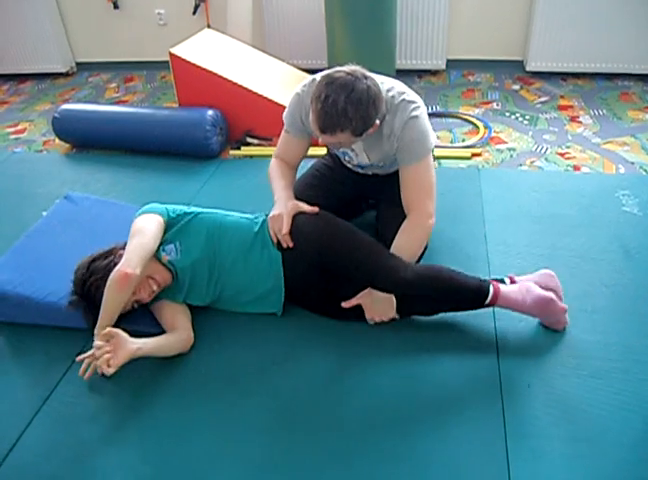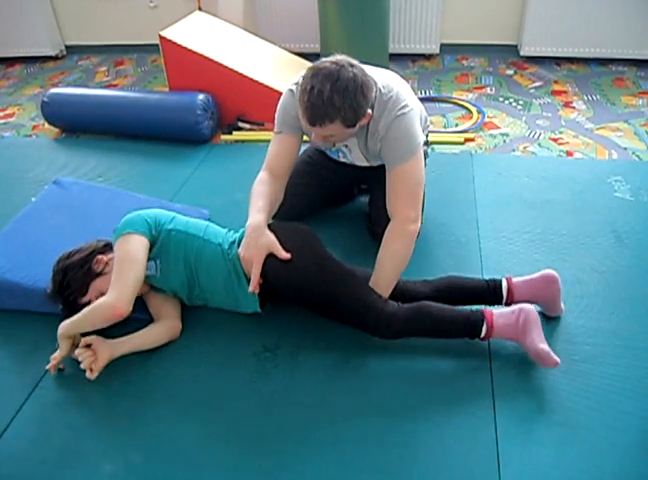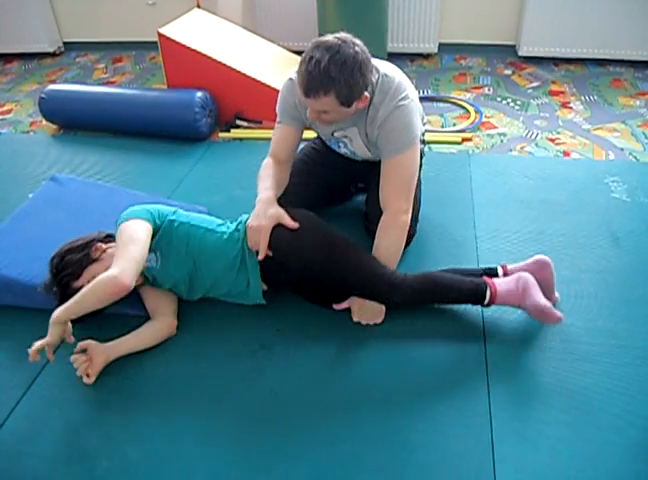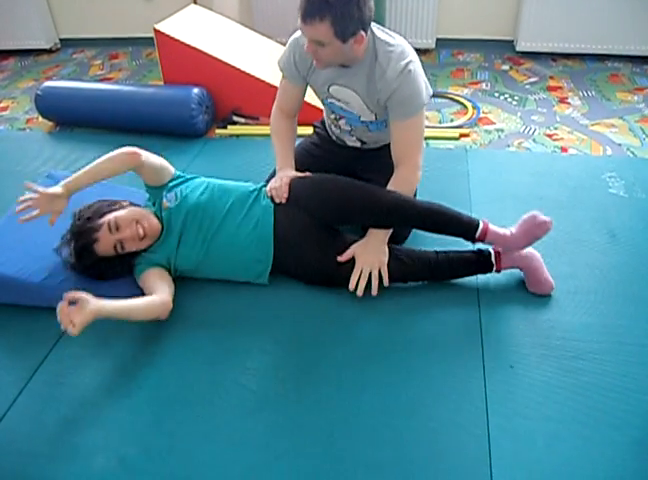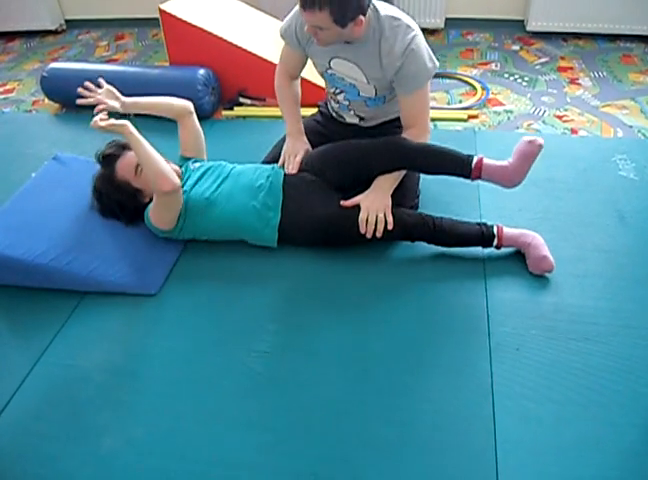
dt=0.7s
person 1, frame 1
left shoulder: (151, 217)
right shoulder: (166, 296)
left elbow: (126, 271)
right elbow: (182, 337)
left wrist: (102, 328)
right wrist: (129, 347)
left hip: (293, 240)
right hip: (293, 291)
left knee: (400, 278)
right knee: (412, 305)
left ankle: (510, 291)
right ankle: (526, 285)
person 1, frame 2
left shoulder: (133, 227)
right shoulder: (150, 284)
left elbow: (118, 304)
right elbow: (170, 324)
left wrist: (69, 328)
right wrist: (109, 348)
left hip: (276, 258)
right hip: (270, 287)
left knee: (385, 319)
right knee: (407, 292)
left ankle: (509, 321)
right ankle: (521, 287)
person 1, frame 3
left shoulder: (135, 218)
right shoulder: (151, 280)
left elbow: (117, 275)
right elbow: (166, 322)
left wrist: (63, 313)
right wrist: (106, 350)
left hip: (278, 244)
right hip: (280, 282)
left knee: (392, 288)
right knee: (393, 298)
left ankle: (508, 287)
right ankle: (512, 274)
person 1, frame 4
left shoulder: (162, 191)
right shoulder: (151, 261)
left elbow: (132, 154)
right elbow: (160, 304)
left wrist: (62, 190)
right wrist: (95, 306)
left hip: (285, 201)
right hip: (286, 257)
left knee: (390, 205)
right knee: (396, 267)
left ankle: (501, 236)
right ankle: (502, 262)
person 1, frame 5
left shoulder: (189, 164)
right shoulder: (163, 217)
left elbow: (184, 108)
right elbow: (168, 185)
left wrist: (123, 103)
right wrist: (126, 127)
left hip: (297, 174)
right hip: (295, 221)
left knee: (391, 148)
right knee: (403, 224)
left ankle: (497, 169)
right ankle: (506, 236)
person 2, frame 1
left shoulder: (407, 117)
right shoulder: (306, 96)
left elbow: (422, 215)
right elbow: (282, 161)
right wrist: (283, 200)
left hip: (397, 170)
right hip: (344, 164)
left knee: (404, 250)
right knee: (288, 224)
left ankle: (379, 204)
right ankle: (364, 202)
person 2, frame 2
left shoulder: (397, 115)
right shoulder: (296, 97)
left elbow: (407, 221)
right elbow: (272, 173)
right wrist: (256, 225)
left hip: (398, 154)
right hip: (334, 156)
left knee: (390, 230)
right knee: (282, 207)
left ankle: (372, 190)
right ankle: (355, 187)
person 2, frame 3
left shoulder: (397, 105)
right shoulder: (297, 87)
left elbow: (398, 212)
right elbow: (277, 159)
right wrist: (265, 202)
left hip: (391, 156)
right hip: (335, 149)
left knee: (396, 237)
right knee: (280, 205)
left ankle: (368, 188)
right ankle: (355, 185)
person 2, frame 4
left shoulder: (400, 67)
right shoulder: (301, 47)
left elbow: (409, 168)
right elbow: (283, 114)
left wrist: (376, 241)
right wrist: (284, 169)
left hip: (385, 148)
right hip: (333, 139)
left knee: (391, 232)
right knee: (275, 202)
person 2, frame 5
left shoulder: (404, 41)
left elbow: (417, 130)
right elbow: (286, 76)
left wrist: (381, 189)
right wrist: (295, 135)
left hip: (389, 126)
right hip: (334, 118)
left knee: (394, 211)
